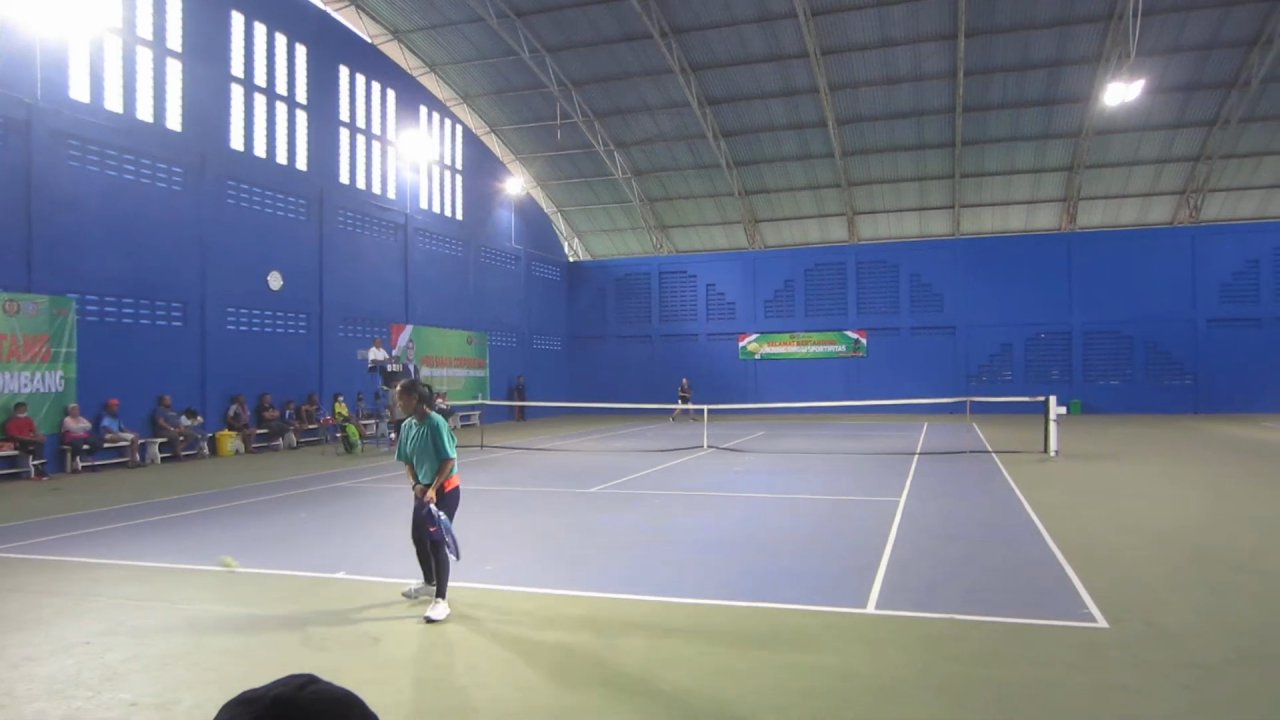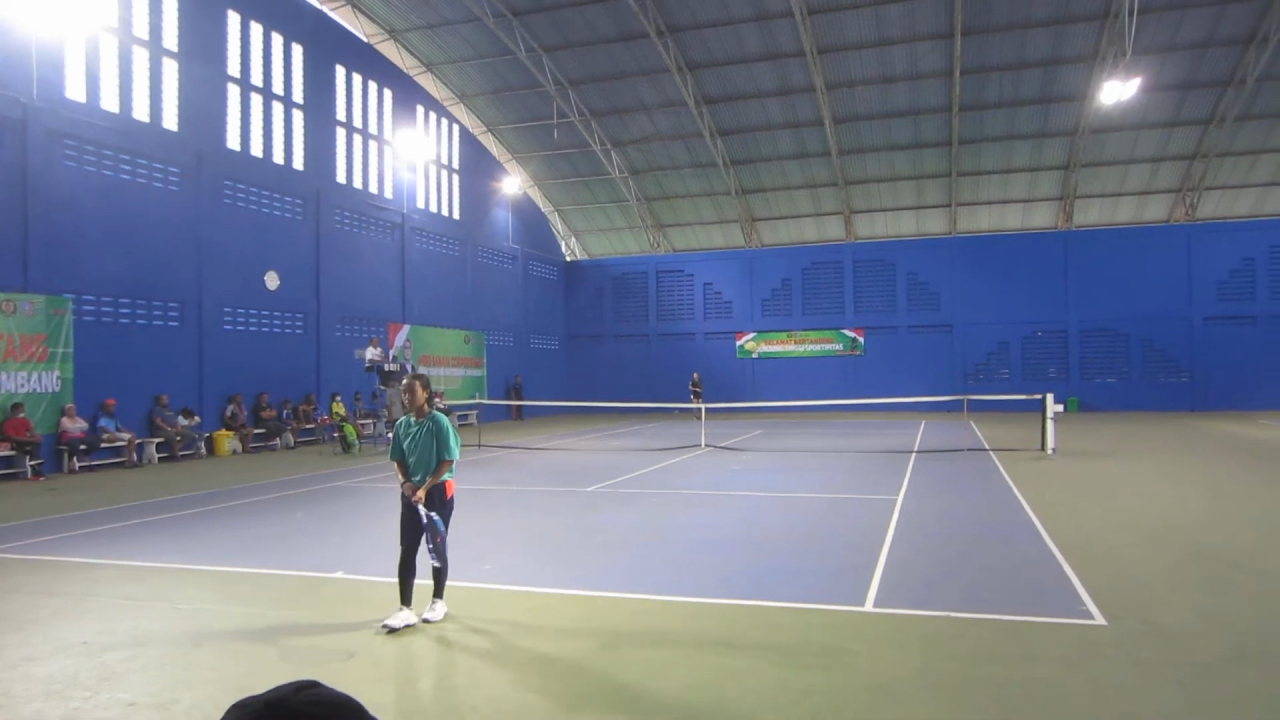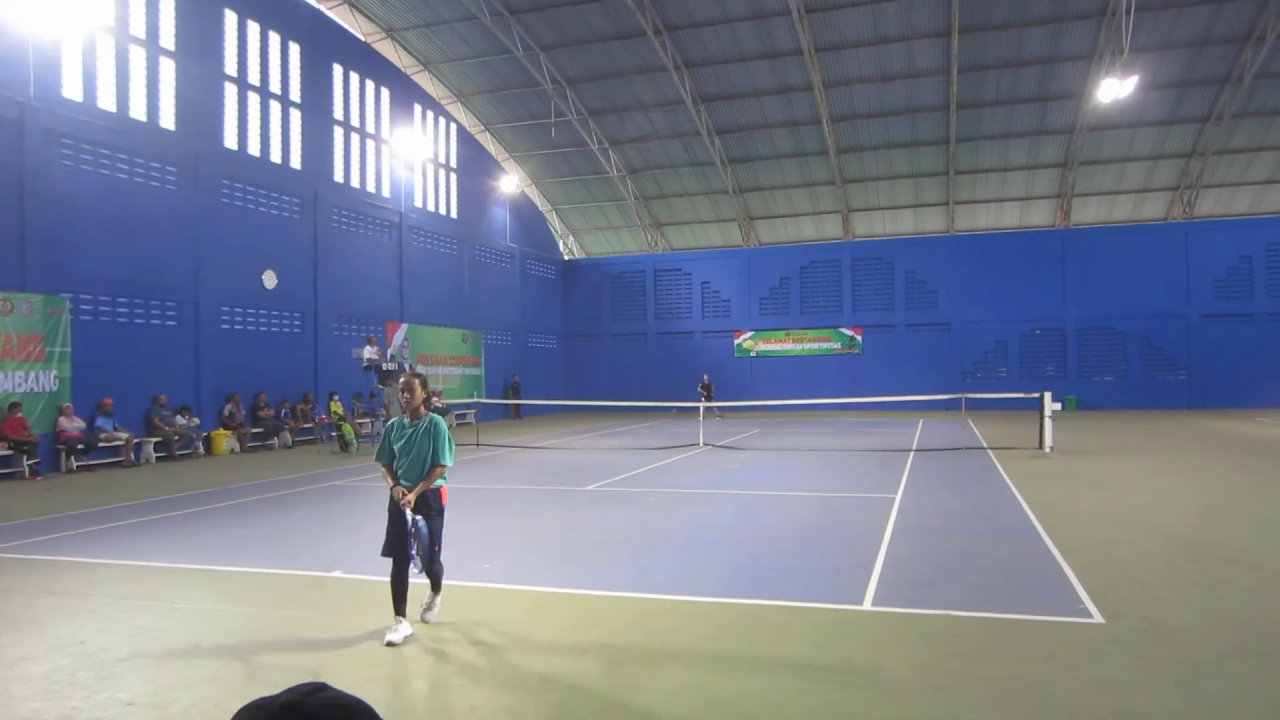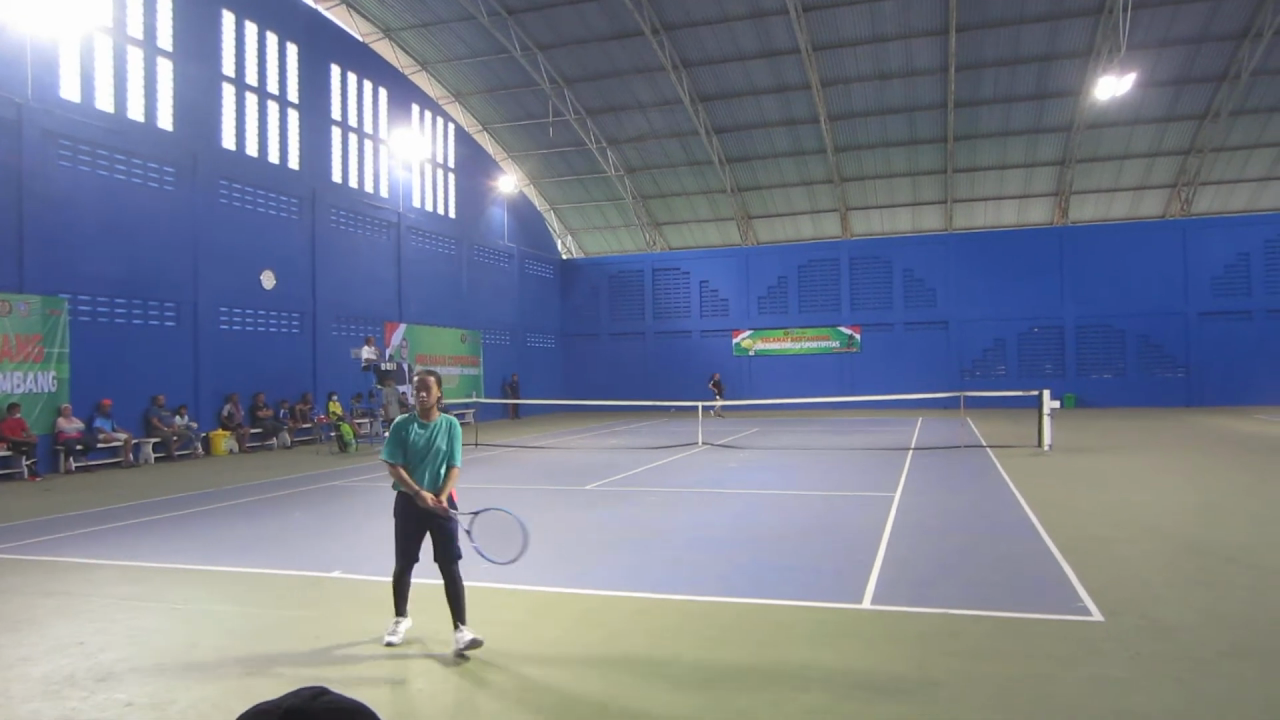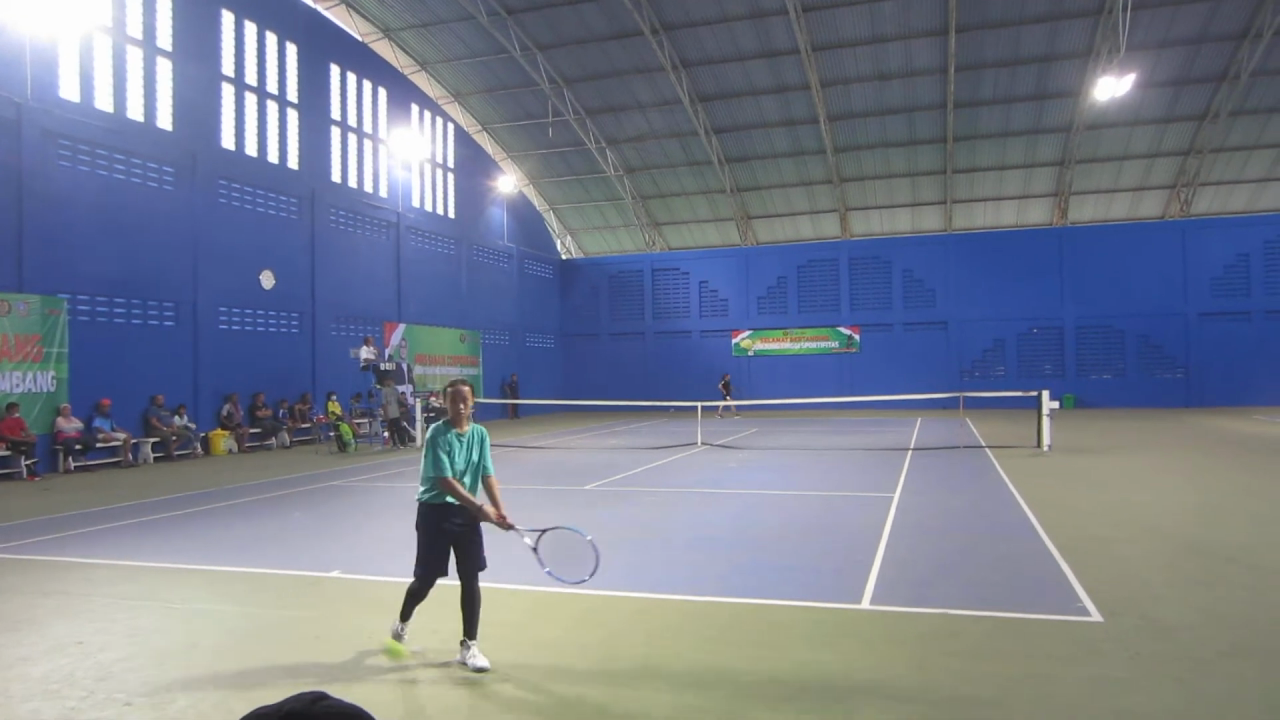
dt=0.3s
person 1, frame 1
left shoulder: (435, 422)
right shoulder: (407, 426)
left elbow: (450, 460)
right elbow: (407, 461)
left wrist: (433, 488)
right wrist: (416, 485)
left hip: (444, 489)
right hip: (426, 489)
left knee: (435, 543)
right knee: (419, 539)
left ankle: (440, 601)
right ankle: (429, 583)
person 1, frame 2
left shoulder: (439, 422)
right shoulder: (402, 425)
left elbow: (448, 461)
right elbow: (399, 460)
left wrist: (424, 489)
right wrist: (405, 483)
left hip: (438, 492)
right hip: (411, 493)
left knee: (436, 548)
right knee: (407, 550)
left ankle: (438, 601)
right ankle: (405, 610)
person 1, frame 3
left shoulder: (436, 424)
right shoulder: (393, 426)
left elbow: (440, 466)
right elbow: (386, 463)
left wrist: (415, 493)
right wrist: (395, 486)
left hip: (430, 497)
right hip: (400, 499)
left knee: (429, 557)
right knee: (399, 560)
left ankle: (435, 595)
right ankle: (401, 621)
person 1, frame 4
left shoulder: (450, 425)
right shoulder: (402, 424)
left elbow: (453, 467)
right elbow: (394, 466)
left wrist: (444, 497)
right wrist: (419, 493)
left hip: (441, 503)
right hip: (409, 502)
left knee: (449, 566)
right knee: (404, 565)
left ankle: (460, 630)
right ankle: (401, 618)
person 1, frame 5
left shoulder: (480, 434)
right shoulder: (437, 434)
left elbow: (487, 476)
right elbow: (445, 480)
left wrist: (499, 510)
right wrist: (480, 507)
left hip: (468, 513)
right hip: (434, 511)
left knee: (470, 579)
right knee: (426, 579)
left ankle: (469, 645)
right ankle: (403, 620)
